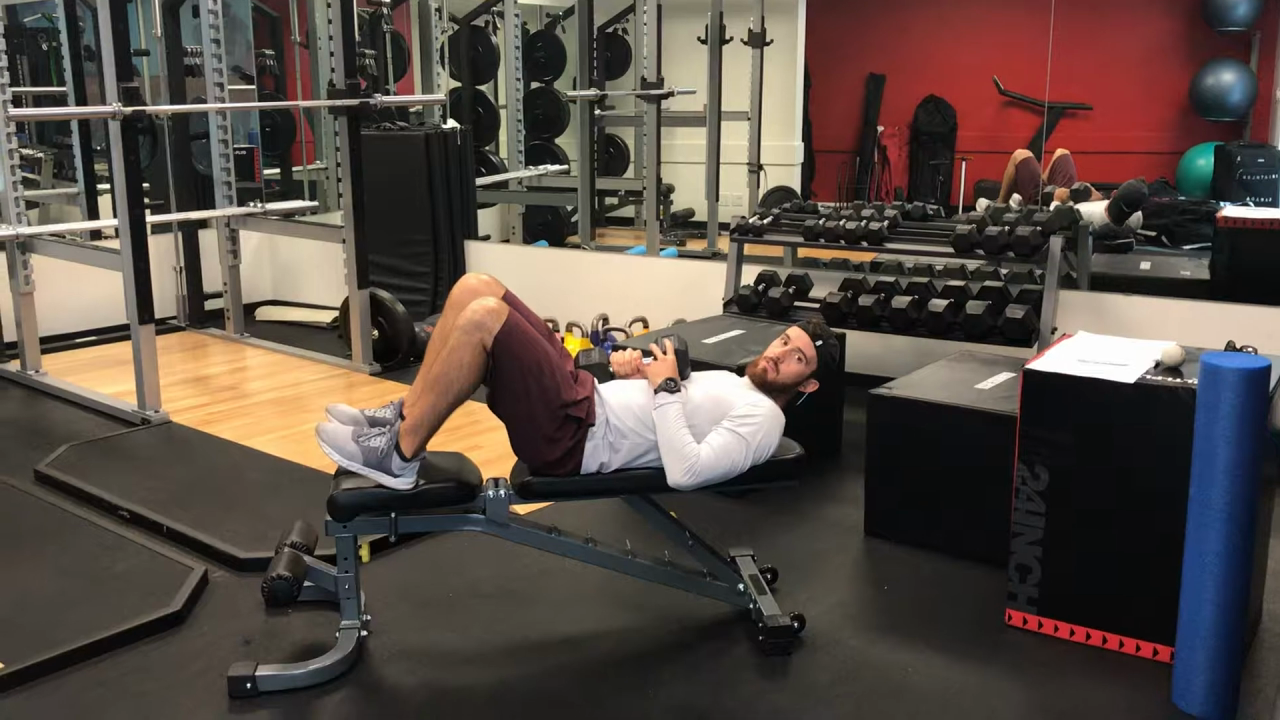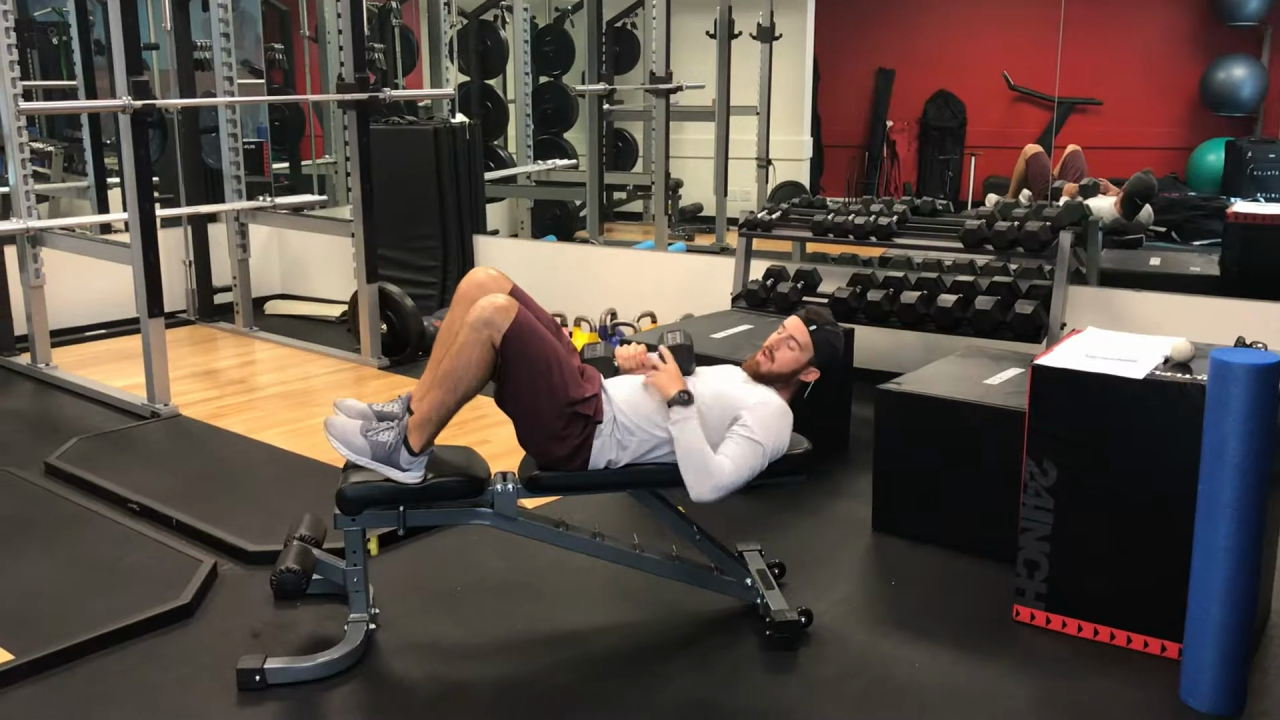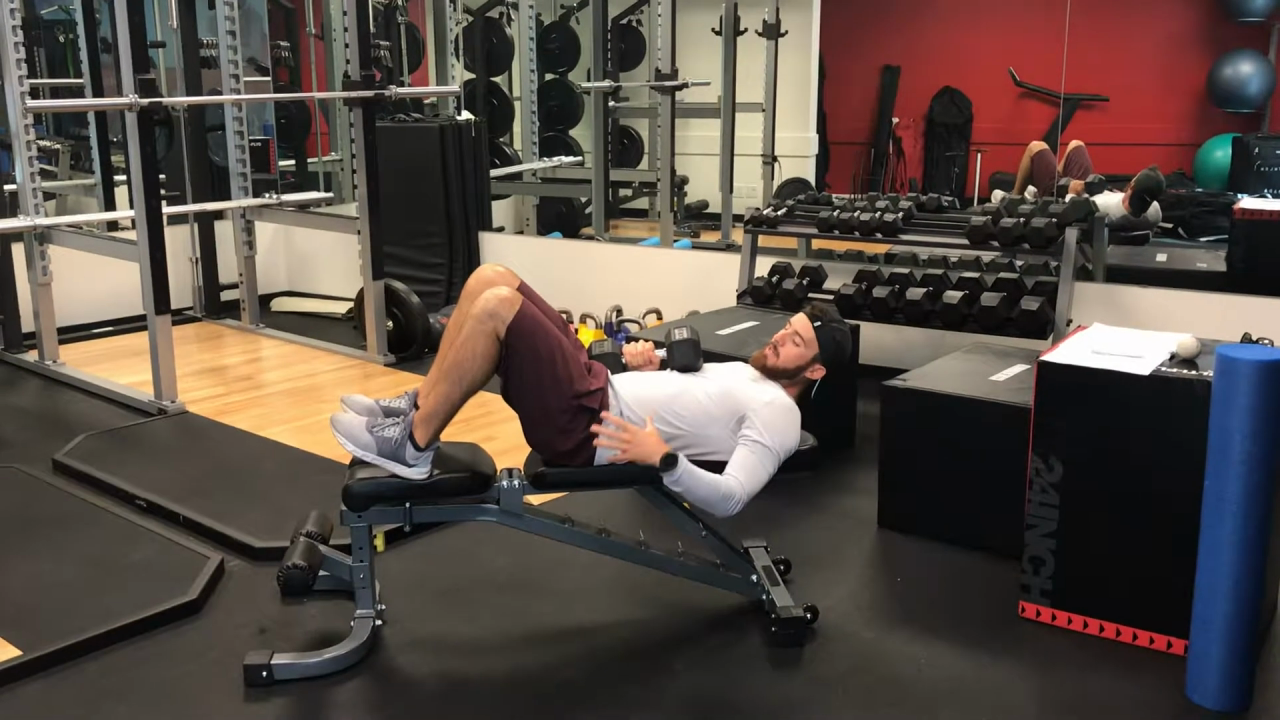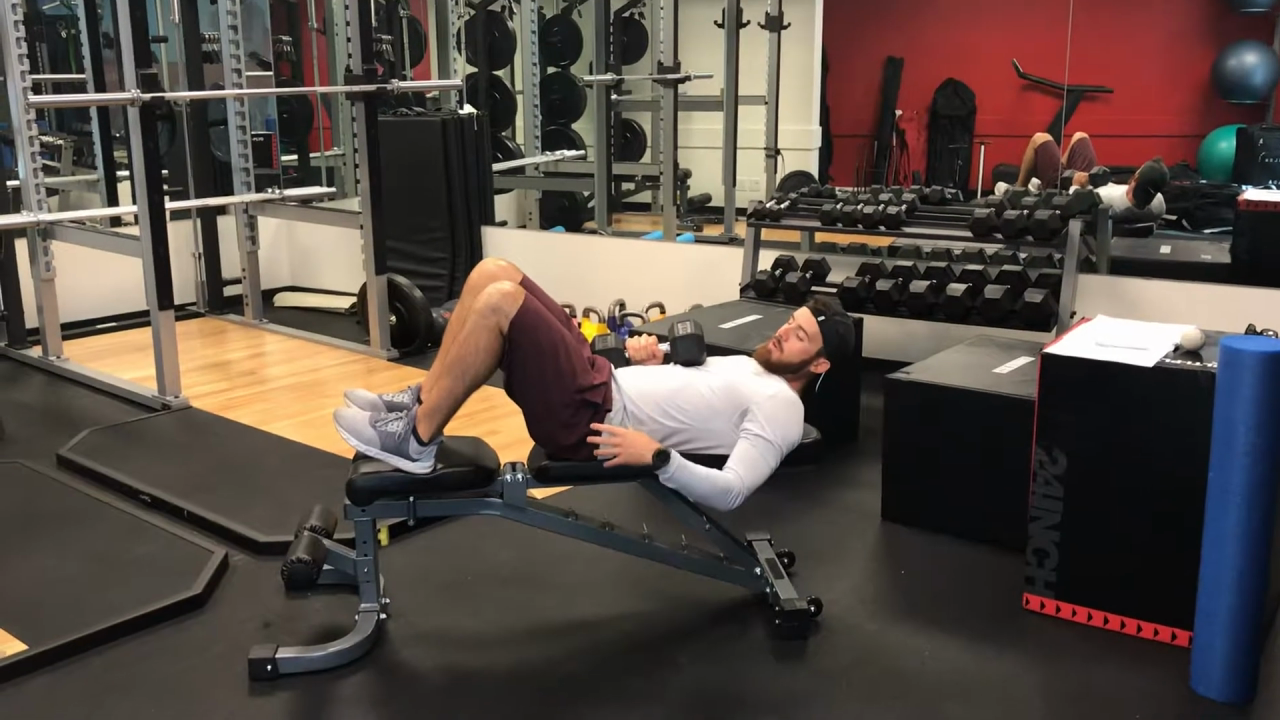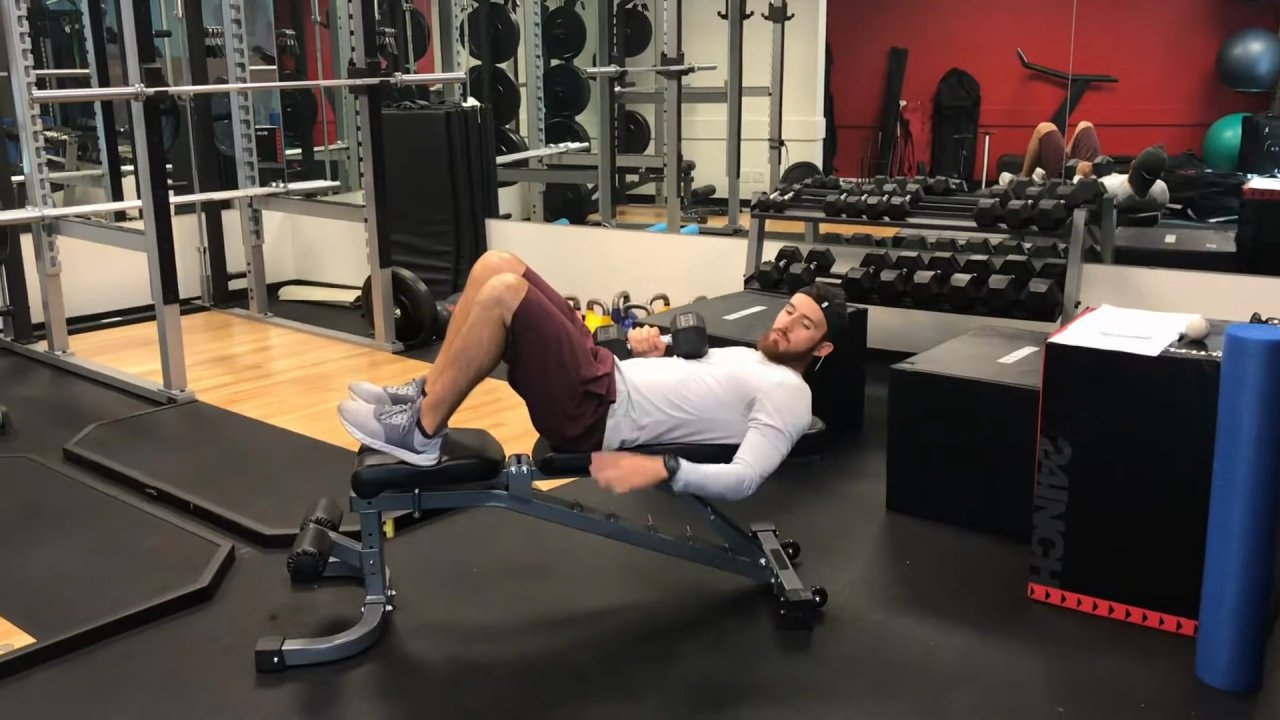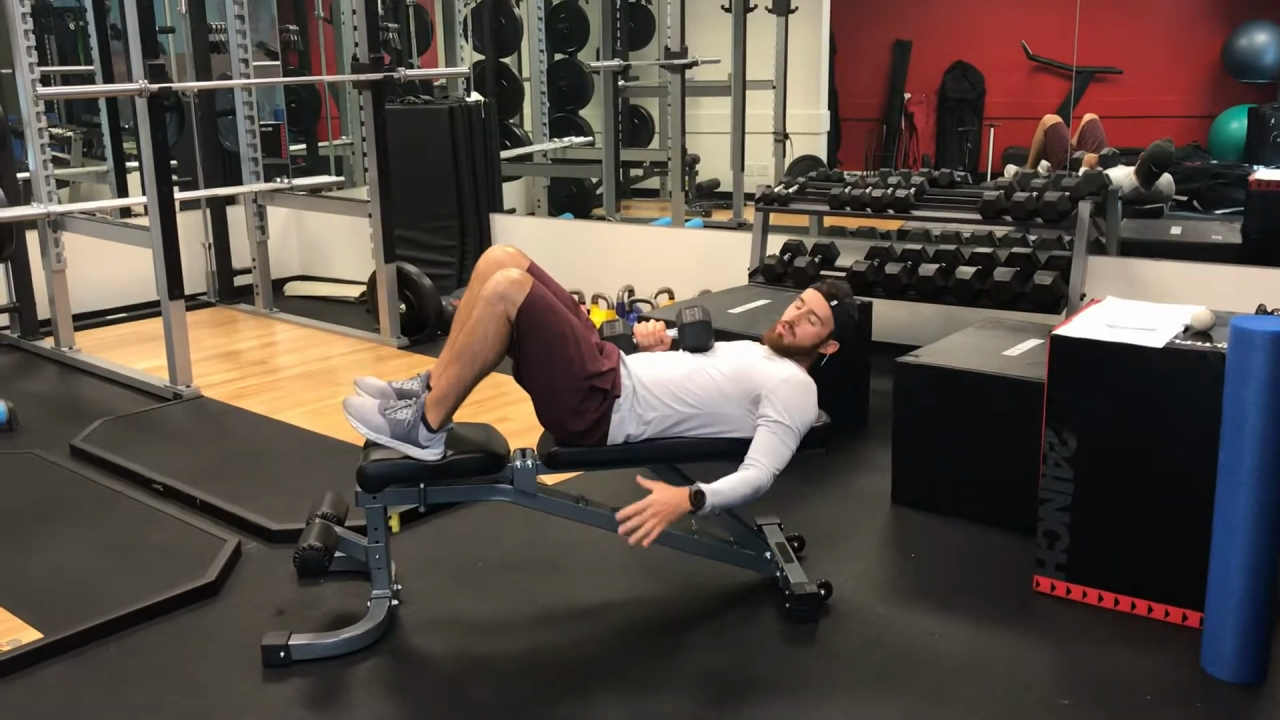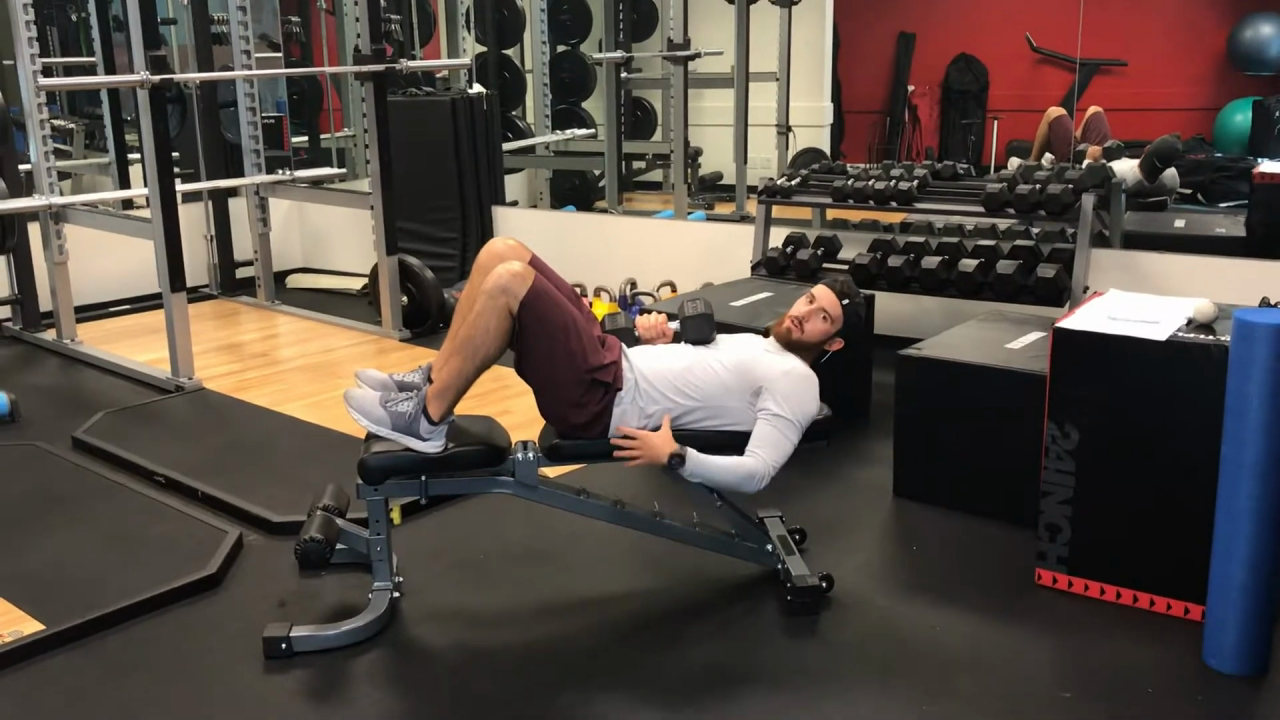
dt=0.4s
person 1, frame 1
left shoulder: (762, 418)
right shoulder: (731, 384)
left elbow: (685, 472)
left wrist: (666, 388)
right wrist: (637, 367)
left hip: (575, 439)
right hip: (584, 398)
left knee: (483, 317)
right knee: (475, 287)
left ankle: (399, 453)
right ankle: (405, 415)
person 1, frame 2
left shoulder: (769, 415)
right shoulder: (736, 376)
left elbow: (706, 486)
left wrist: (679, 399)
right wrist: (643, 366)
left hip: (583, 434)
right hip: (590, 394)
left knee: (493, 313)
right knee: (483, 283)
left ankle: (408, 447)
right ankle: (412, 410)
person 1, frame 3
left shoulder: (775, 414)
right shoulder: (744, 376)
left elbow: (729, 498)
left wrist: (665, 458)
right wrist: (648, 365)
left hip: (585, 429)
right hip: (600, 391)
left knee: (497, 306)
right knee: (491, 277)
left ankle: (413, 443)
right ankle: (419, 406)
person 1, frame 4
left shoulder: (779, 408)
right shoulder: (748, 369)
left elbow: (729, 490)
left wrist: (657, 456)
right wrist: (651, 360)
left hip: (591, 420)
right hip: (602, 383)
left knee: (499, 300)
right knee: (493, 271)
left ankle: (416, 437)
right ankle: (421, 401)
person 1, frame 5
left shoulder: (787, 396)
right shoulder: (749, 359)
left elbow: (743, 479)
left wrist: (663, 469)
right wrist: (652, 352)
left hip: (597, 414)
right hip: (607, 376)
left knee: (503, 293)
right knee: (497, 264)
left ankle: (420, 431)
right ankle: (425, 394)
person 1, frame 6
left shoulder: (792, 390)
right shoulder: (754, 354)
left elbow: (757, 474)
left wrist: (688, 499)
right wrist: (656, 347)
left hip: (602, 409)
right hip: (612, 371)
left knee: (506, 288)
right knee: (502, 260)
left ankle: (425, 425)
right ankle: (429, 391)
person 1, frame 7
left shoulder: (794, 384)
right shoulder: (757, 346)
left elbow: (756, 472)
left wrist: (673, 456)
right wrist: (658, 339)
left hip: (604, 401)
right hip: (614, 362)
left knee: (509, 281)
right knee: (503, 251)
left ankle: (426, 417)
right ankle: (431, 381)
